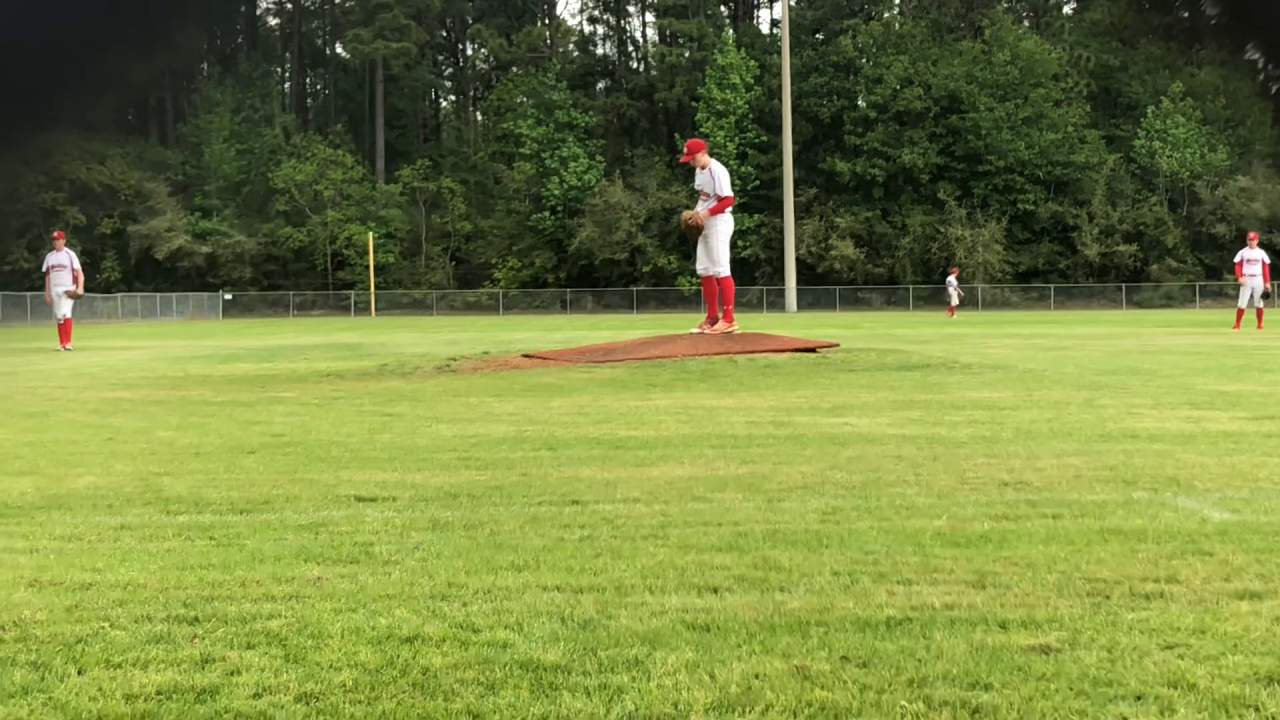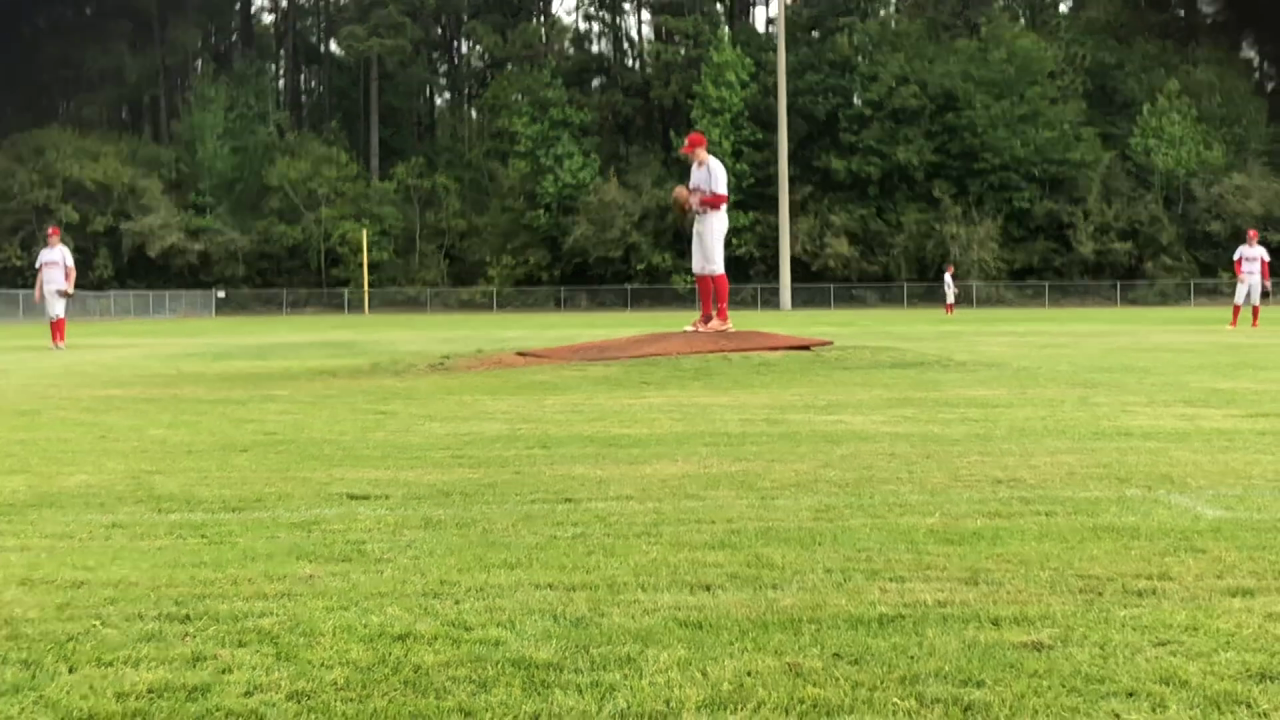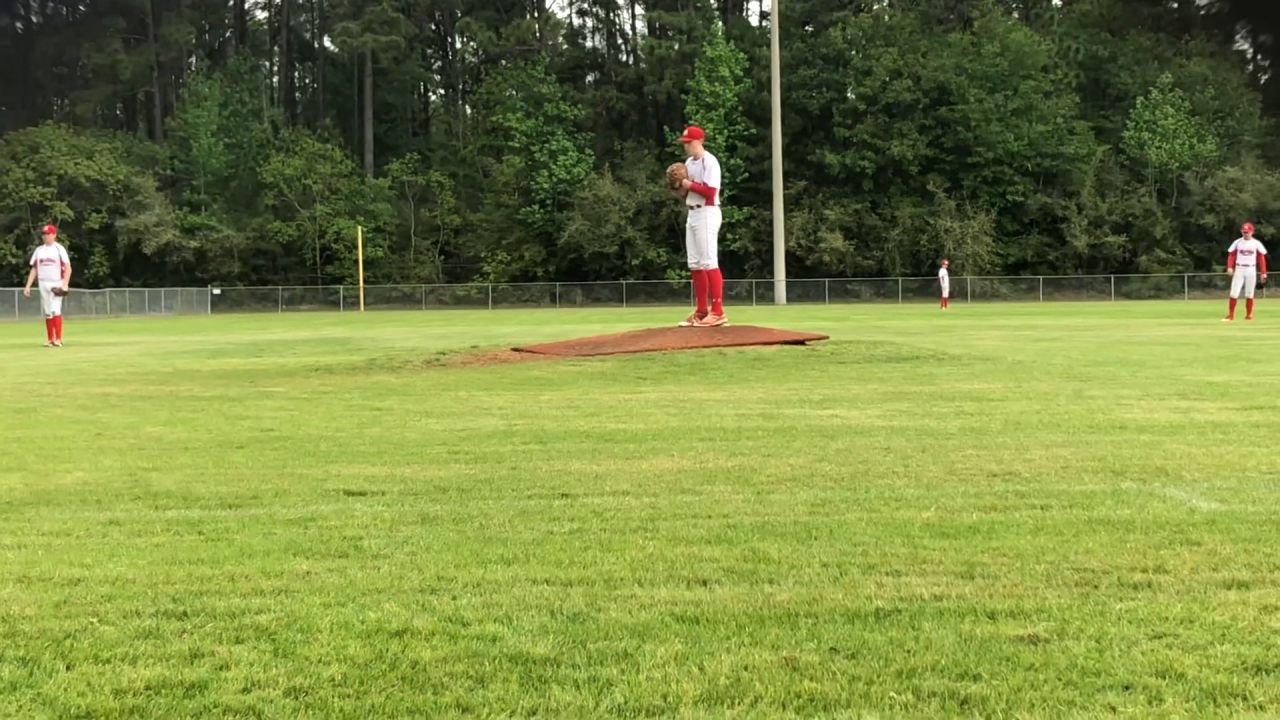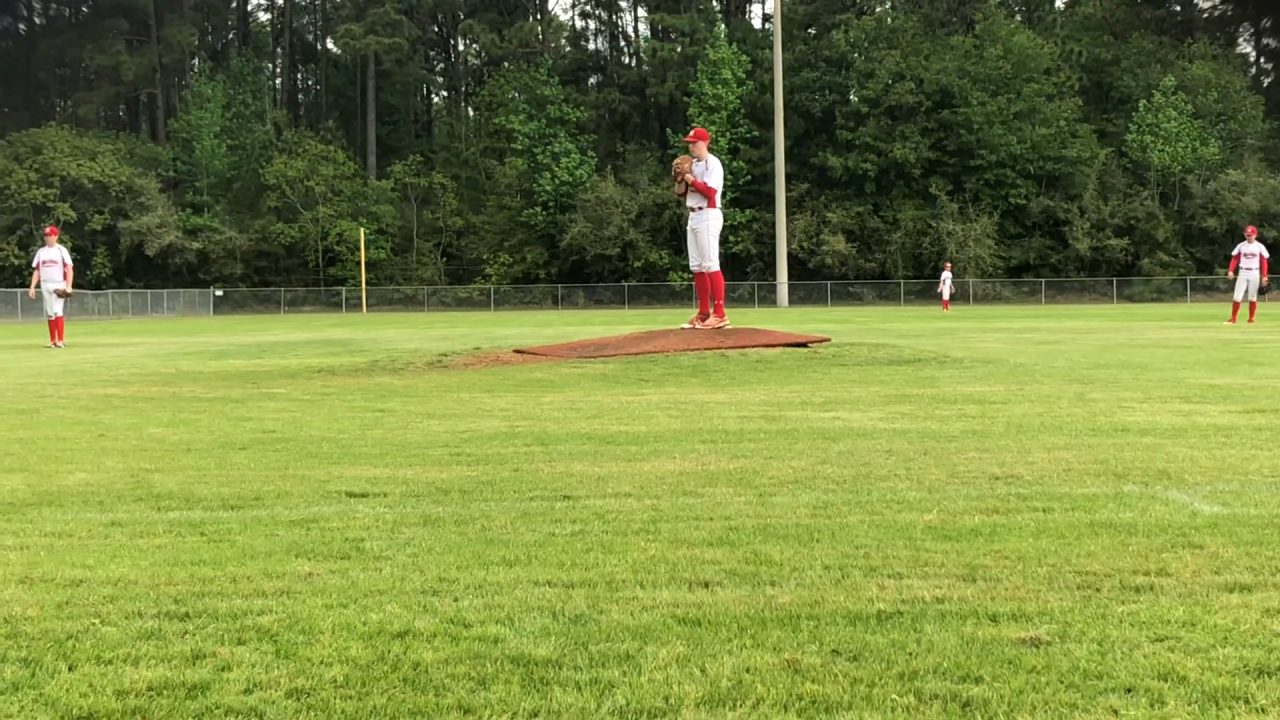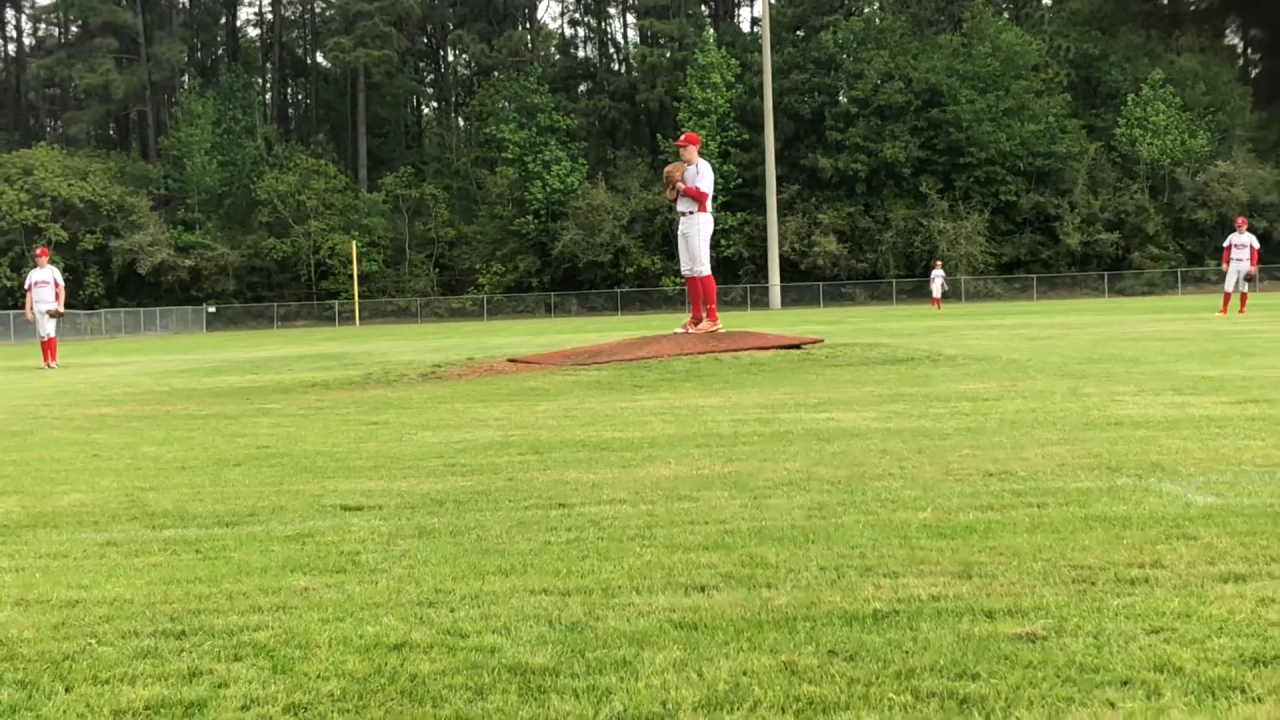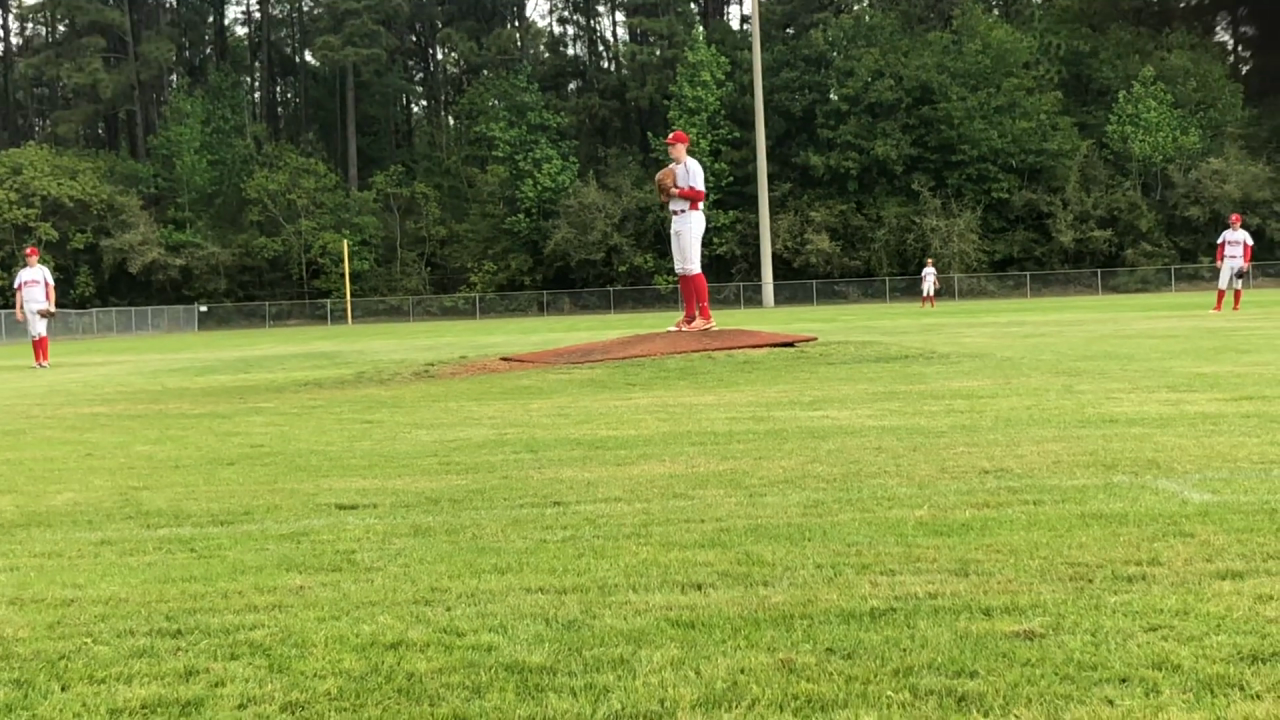
dt=0.2s
person 1, frame 1
left shoulder: (717, 171)
right shoulder: (699, 171)
left elbow: (729, 200)
left wrist: (707, 213)
right wrist: (697, 212)
left hip: (719, 222)
right hip: (705, 223)
left knee: (721, 270)
right knee: (704, 271)
left ankle: (728, 319)
right ankle: (712, 317)
person 1, frame 2
left shoulder: (715, 167)
right shoulder: (695, 167)
left elbow: (721, 199)
left wrist: (697, 201)
right wrist: (688, 199)
left hip: (713, 219)
right hip: (699, 220)
left knee: (715, 268)
right knee: (700, 269)
left ankle: (723, 317)
right ankle: (706, 315)
person 1, frame 3
left shoulder: (709, 162)
right shoulder: (689, 162)
left elbow: (711, 192)
left wrist: (689, 185)
right wrist: (679, 184)
left hip: (706, 214)
right hip: (692, 214)
left knee: (709, 262)
right knee: (695, 264)
left ankle: (717, 312)
right ankle: (702, 311)
person 1, frame 4
left shoulder: (713, 163)
right shoulder: (692, 164)
left elbow: (710, 192)
right elbow: (683, 193)
left wrist: (692, 180)
right wrist: (681, 180)
left hip: (708, 216)
right hip: (693, 216)
left knee: (710, 265)
right knee: (696, 266)
left ankle: (719, 314)
right ankle: (704, 313)
person 1, frame 5
left shoulder: (703, 168)
right shoulder: (682, 169)
left elbow: (702, 196)
right elbow: (674, 198)
left wrist: (683, 187)
right wrist: (672, 185)
left hip: (698, 220)
right hip: (684, 221)
left knee: (701, 269)
right knee: (688, 271)
left ankle: (712, 318)
right ankle: (696, 317)
person 1, frame 6
left shoulder: (692, 166)
right shoulder: (671, 169)
left elbow: (699, 195)
left wrist: (677, 192)
right wrist: (665, 191)
left hip: (690, 219)
right hip: (676, 220)
left knee: (692, 267)
right knee: (681, 270)
left ankle: (705, 316)
right ankle: (690, 316)
